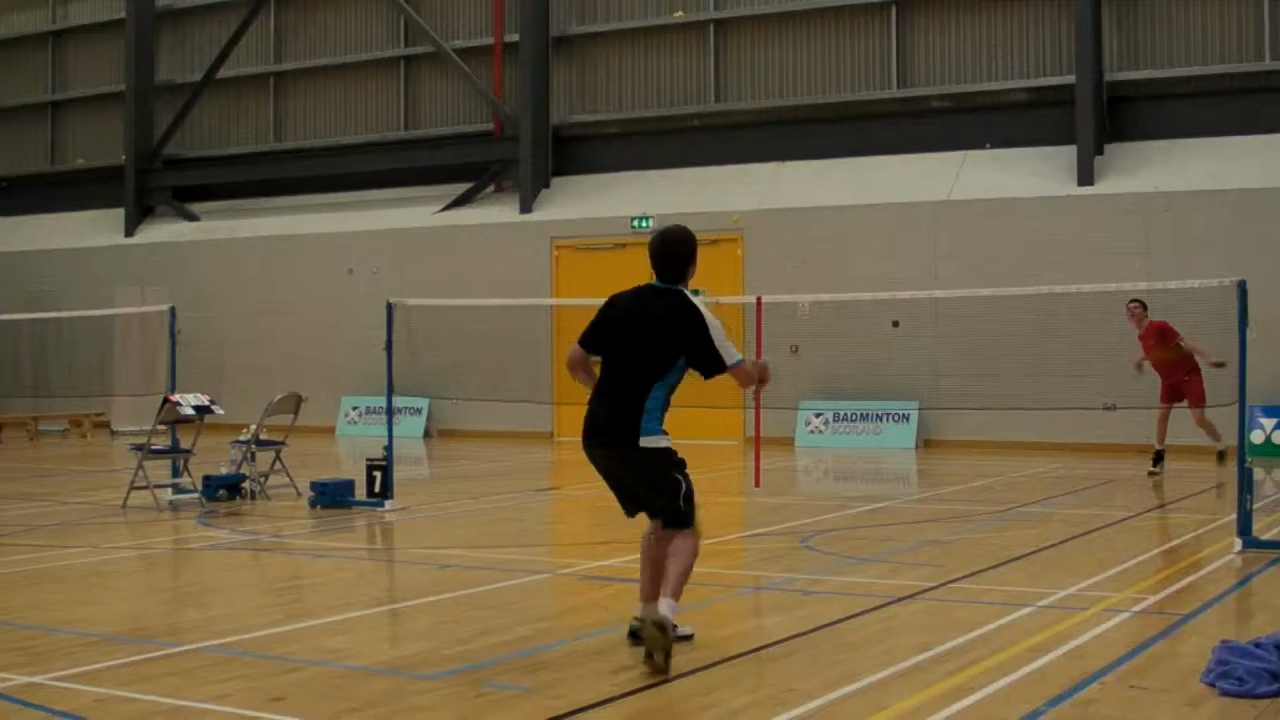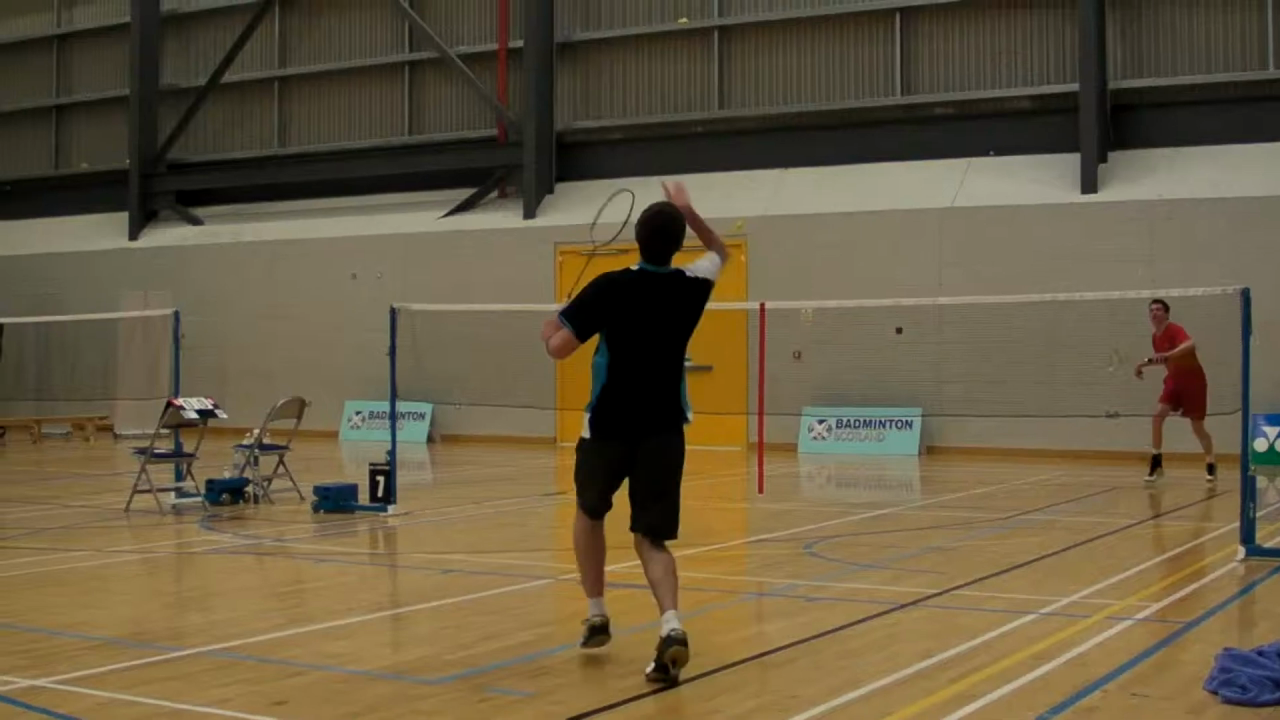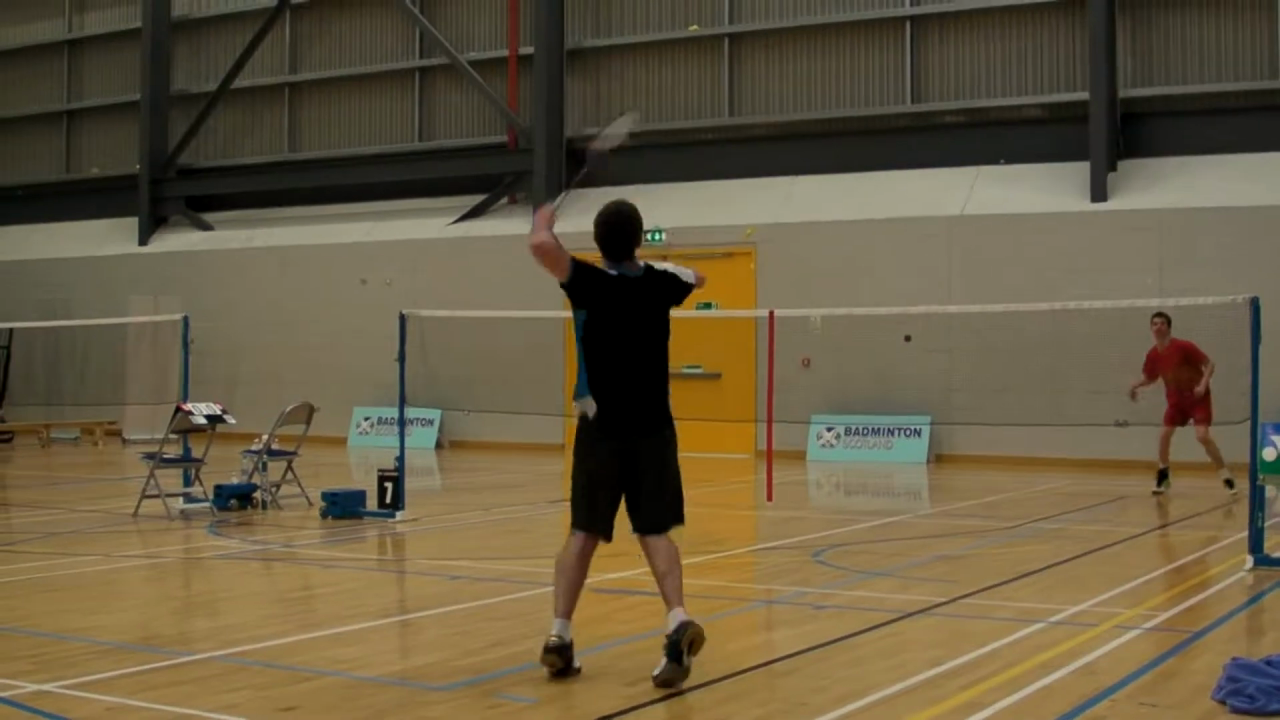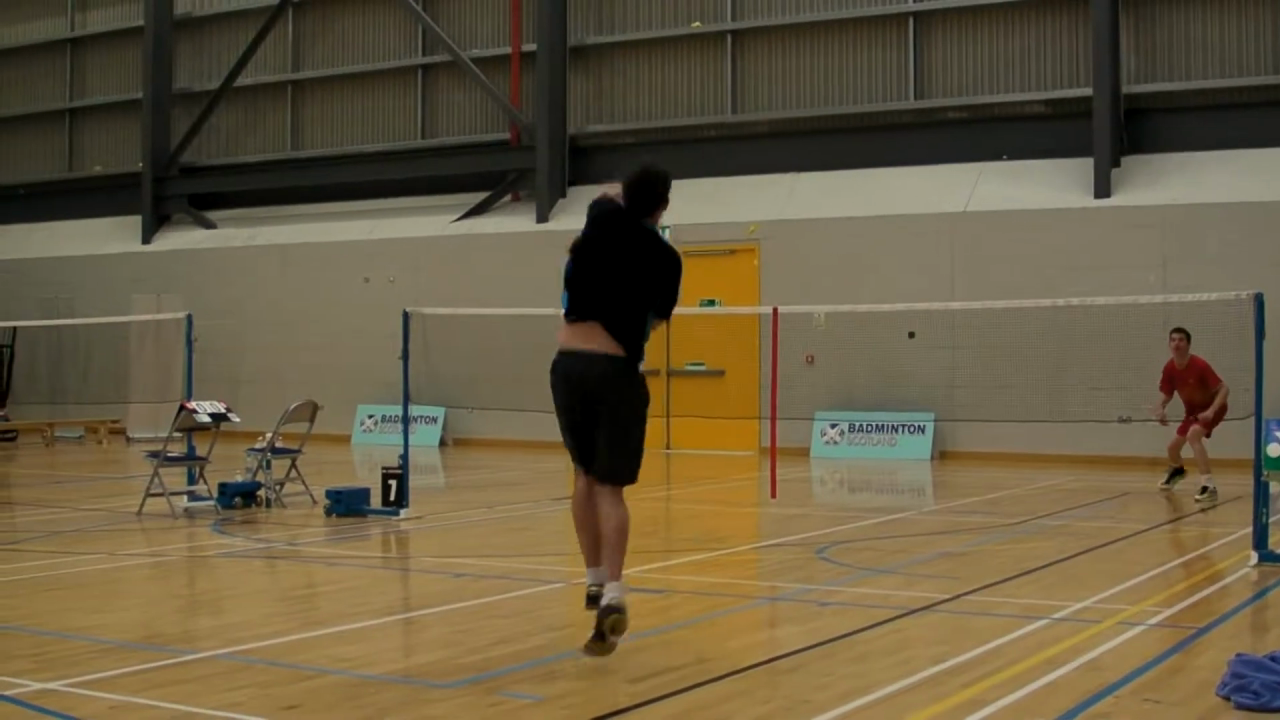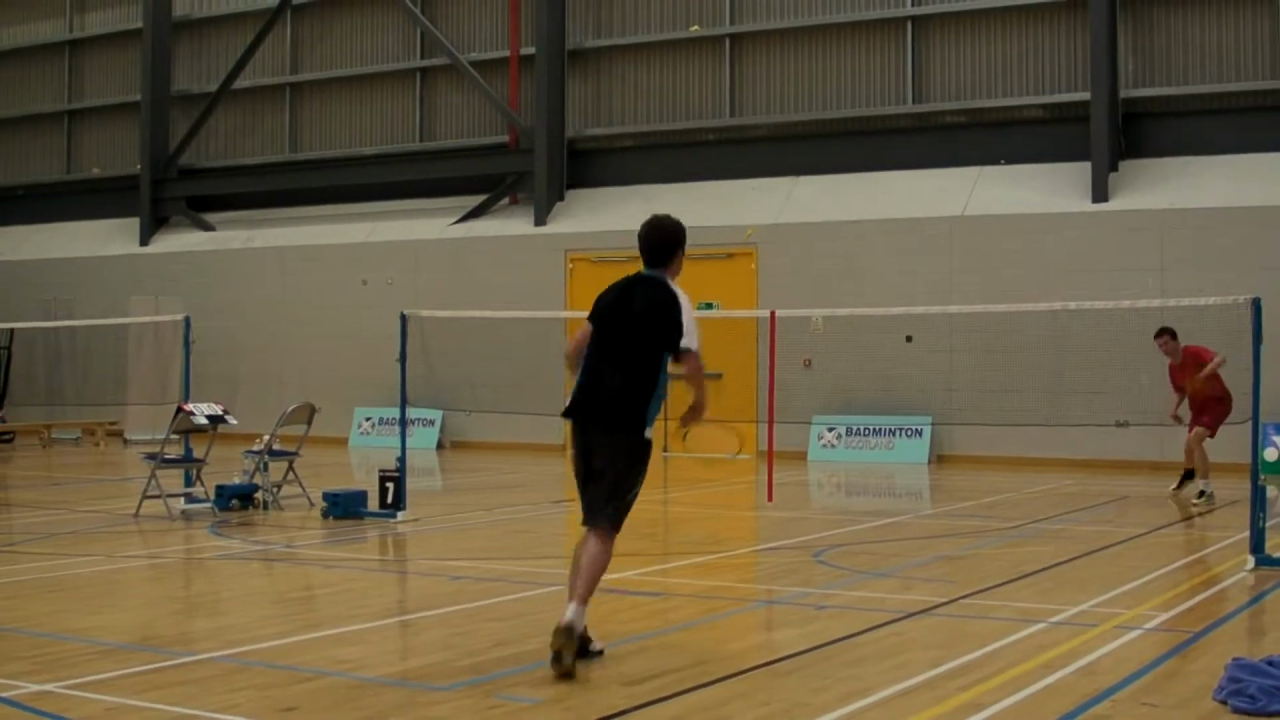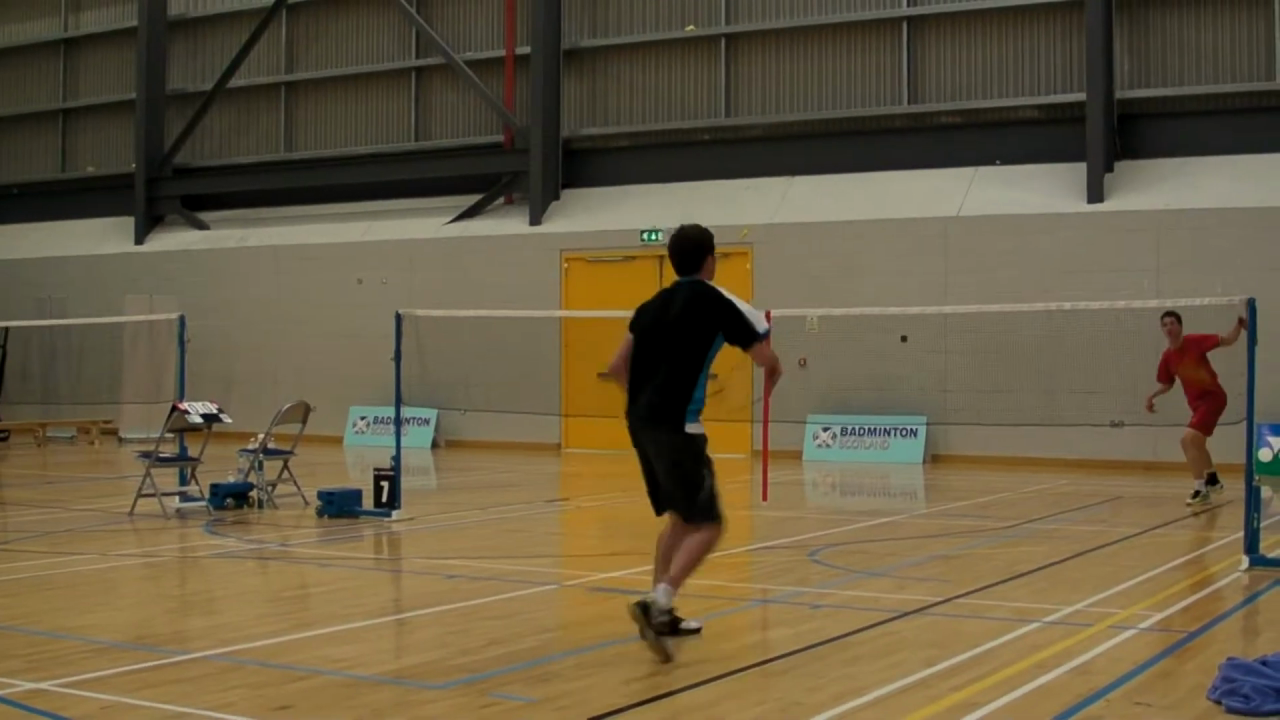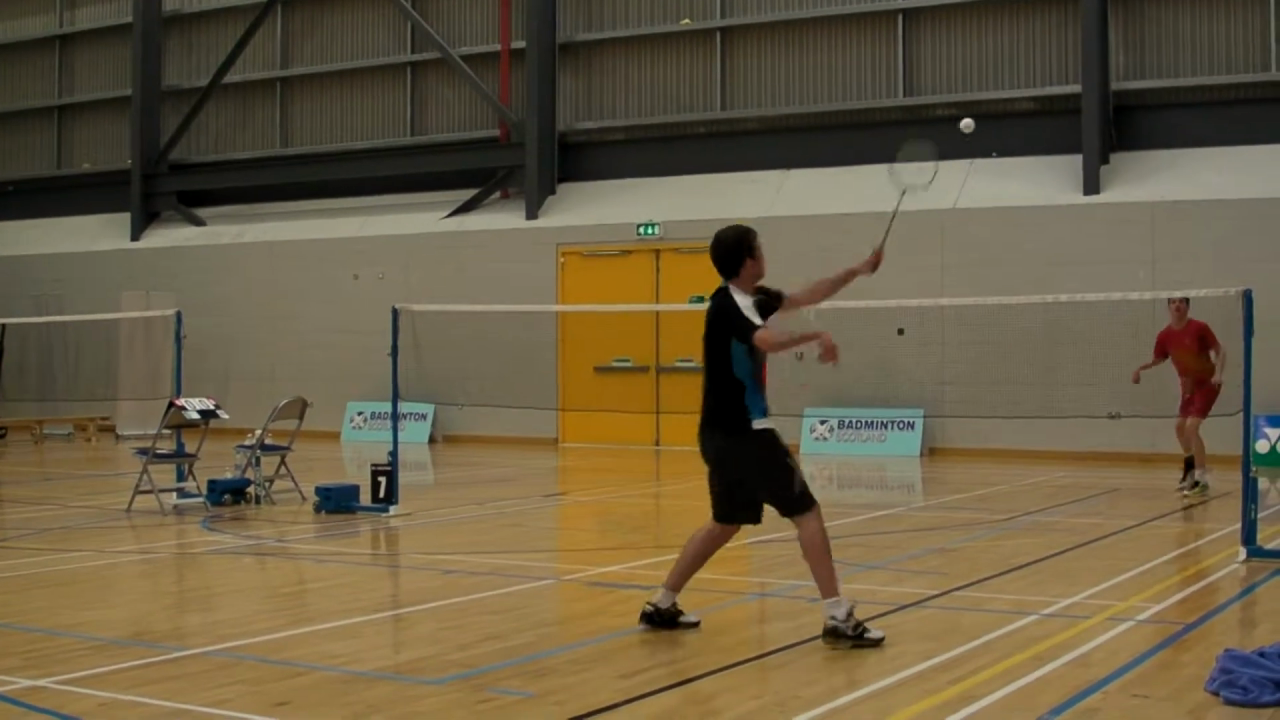
dt=0.3s
person 1, frame 1
left shoulder: (619, 303)
right shoulder: (692, 314)
left elbow: (575, 360)
right elbow: (742, 376)
right wrist: (761, 370)
left hip: (598, 436)
right hip: (639, 439)
left knee: (662, 520)
right knee: (683, 533)
left ankle: (650, 621)
right ankle: (661, 616)
person 1, frame 2
left shoulder: (611, 288)
right shoulder: (693, 287)
left elbow: (558, 347)
right elbow: (719, 251)
left wrist: (551, 326)
right wrist: (689, 210)
left hip: (609, 429)
right hip: (665, 433)
left knee: (589, 517)
right knee: (650, 540)
left ankle: (596, 616)
right ankle: (671, 629)
person 1, frame 3
left shoulder: (592, 285)
right shoulder: (660, 283)
left elbow: (542, 246)
right elbow: (698, 278)
left wrist: (544, 218)
right wrist: (643, 243)
left hip: (601, 434)
right hip: (653, 432)
left knee: (582, 534)
right knee: (655, 536)
left ankle: (559, 639)
right ankle: (678, 623)
person 1, frame 4
left shoulder: (603, 216)
right shoulder: (666, 259)
left wrist: (618, 193)
left hip: (568, 367)
right hip: (617, 376)
left knee: (587, 478)
right knee: (609, 490)
left ankle: (598, 583)
right ankle: (612, 599)
person 1, frame 5
left shoulder: (613, 293)
right shoulder: (673, 300)
left elbow: (574, 353)
right elbow: (691, 364)
right wrist: (699, 401)
left hip: (585, 419)
right hip: (626, 429)
left knee: (595, 525)
right knee: (601, 531)
left ankle: (576, 624)
right ankle: (571, 621)
person 1, frame 6
left shoulder: (653, 306)
right shoulder: (713, 301)
left elbow: (618, 365)
right elbow: (764, 353)
right wrist: (772, 367)
left hip: (645, 425)
right hip: (675, 429)
left knee: (685, 518)
right knee: (704, 528)
left ankle: (659, 611)
right ankle: (657, 603)
person 1, frame 7
left shoulder: (743, 300)
right shoulder: (730, 304)
left elbow: (803, 297)
right elbow: (767, 342)
left wrist: (857, 270)
right wrist: (816, 336)
left hip: (721, 434)
right hip: (742, 433)
left knee: (724, 523)
right knee: (807, 512)
left ankle: (661, 604)
right ankle: (838, 618)
person 2, frame 1
left shoulder: (1159, 326)
right shoulder: (1141, 336)
left elbow: (1182, 340)
left wrist: (1206, 357)
right wrist: (1140, 360)
left hip: (1187, 372)
right hip: (1168, 377)
left knee: (1199, 418)
right knee: (1162, 415)
left ankle: (1221, 447)
right ankle: (1159, 456)
person 2, frame 2
left shoulder: (1174, 330)
right shoulder: (1155, 337)
left elbow: (1190, 345)
left wrist: (1166, 355)
right wrist: (1143, 364)
left hip: (1194, 382)
right hip: (1174, 382)
left knee: (1197, 427)
right knee: (1157, 416)
left ankle: (1210, 462)
right ankle: (1156, 462)
person 2, frame 3
left shoulder: (1183, 346)
right shoulder: (1152, 355)
left elbow: (1209, 363)
right elbow: (1149, 377)
left wrist: (1203, 385)
right wrist: (1136, 386)
left hip: (1197, 396)
right hip: (1176, 398)
left knee: (1202, 436)
right knee: (1164, 436)
left ankle: (1225, 475)
right ankle: (1163, 476)
person 2, frame 4
left shoulder: (1200, 366)
right shoulder: (1169, 369)
left elbow: (1224, 389)
right elbow: (1167, 392)
left wrist: (1211, 411)
right wrist: (1162, 408)
left hip: (1211, 409)
right hip: (1193, 410)
left knee: (1193, 436)
right knee: (1173, 447)
left ankle: (1209, 486)
right ankle: (1176, 470)
person 2, frame 5
left shoulder: (1194, 353)
right shoulder: (1172, 367)
left elbow: (1220, 358)
right elbow: (1181, 391)
left wrist: (1207, 371)
right wrist: (1175, 409)
left hip: (1219, 402)
right hip: (1200, 406)
left knee: (1195, 438)
right knee: (1190, 447)
left ankle: (1206, 490)
right ankle: (1189, 473)
person 2, frame 6
left shoulder: (1196, 341)
right shoulder: (1167, 357)
left elbow: (1228, 340)
right elbow: (1166, 384)
left wrist: (1238, 326)
right wrist: (1151, 396)
left hip: (1213, 397)
right hip: (1197, 402)
left knee: (1187, 439)
right knee: (1197, 443)
left ankle: (1202, 489)
right ankle: (1212, 481)
person 2, frame 7
left shoulder: (1199, 328)
right shoulder: (1164, 334)
left elbow: (1219, 350)
right elbow: (1159, 358)
left wrist: (1218, 373)
right wrist: (1140, 368)
left hip: (1206, 385)
right hip: (1188, 386)
left knee: (1191, 427)
right knee: (1180, 428)
left ankle: (1201, 480)
right ankle: (1190, 466)
